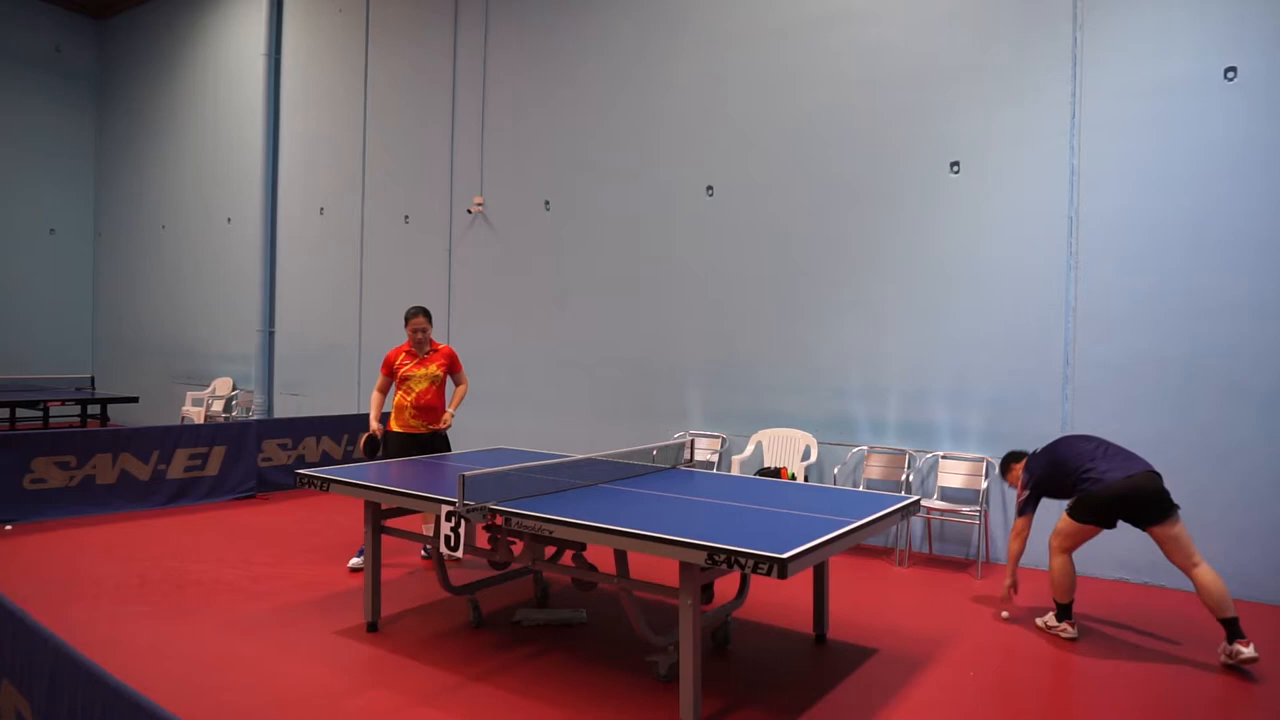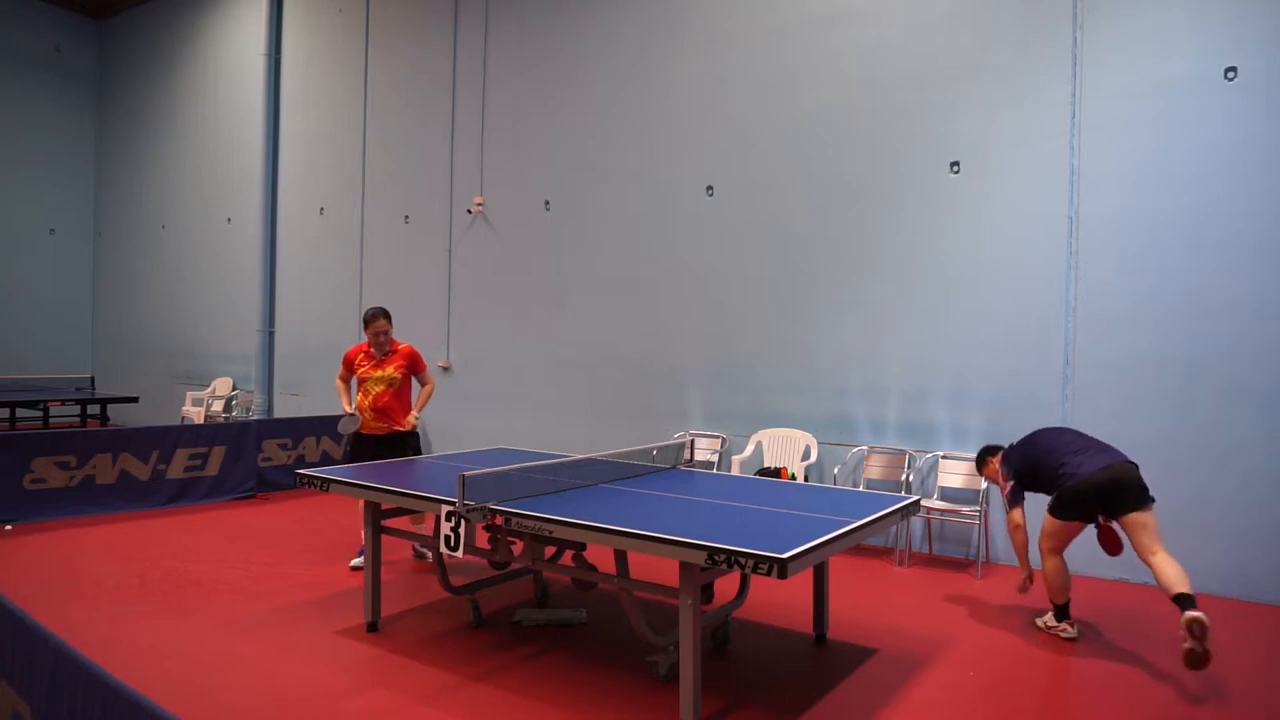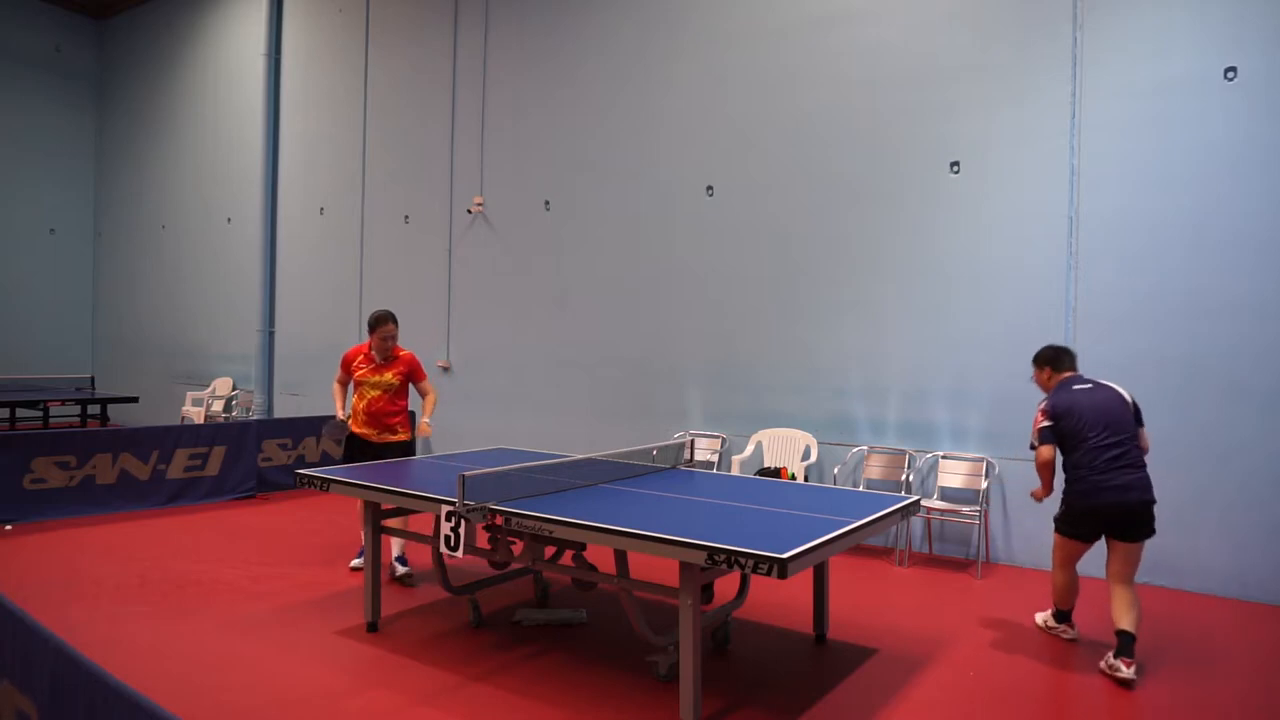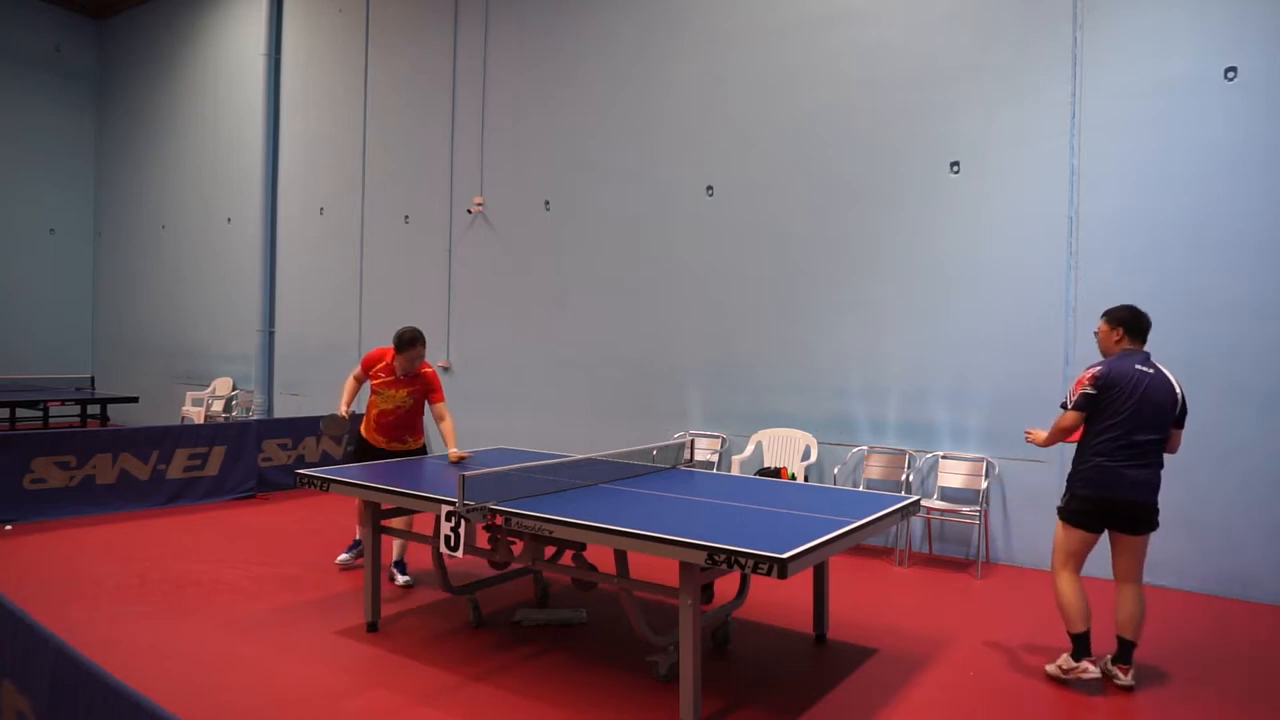
dt=0.5s
person 1, frame 1
left shoulder: (1031, 471)
right shoulder: (1068, 446)
left elbow: (1020, 531)
left wrist: (1011, 574)
left hip: (1103, 489)
right hip: (1146, 479)
left knee: (1059, 547)
right knee: (1193, 563)
left ankle: (1062, 619)
right ankle: (1237, 641)
person 1, frame 2
left shoulder: (1009, 465)
right shoulder: (1042, 439)
left elbow: (1017, 523)
left wrist: (1026, 569)
right wrist: (1107, 507)
left hip: (1081, 483)
right hip: (1123, 470)
left knee: (1050, 548)
right knee: (1156, 553)
left ankle: (1062, 620)
right ankle: (1190, 611)
person 1, frame 3
left shoulder: (1051, 406)
right shoulder: (1117, 392)
left elbow: (1045, 458)
right elbow: (1143, 445)
left wrist: (1044, 489)
left hip: (1086, 496)
right hip: (1137, 495)
left knee: (1063, 563)
right knee: (1122, 582)
left ankle: (1062, 622)
right ankle: (1124, 657)
person 1, frame 4
left shoulder: (1100, 373)
right shoulder: (1170, 384)
left elbow: (1069, 423)
right elbow: (1172, 443)
left wrist: (1046, 439)
left hip: (1092, 487)
right hip: (1142, 492)
left knee: (1064, 570)
right knee: (1130, 581)
left ankle: (1081, 657)
right ankle: (1122, 664)
person 2, frame 1
left shoulder: (446, 354)
right shoulder: (394, 356)
left elbow: (462, 383)
right elbow: (380, 390)
left wrist: (451, 411)
right wrist: (374, 419)
left hip: (433, 432)
right hip: (400, 431)
left ankle: (430, 544)
right ankle: (368, 547)
person 2, frame 2
left shoulder: (407, 353)
right shoulder: (354, 355)
left elbow: (428, 383)
right elbow: (342, 379)
left wrist: (415, 413)
right wrist: (347, 404)
left hip: (401, 432)
right hip: (366, 433)
left ankle: (421, 543)
right ankle: (367, 547)
person 2, frame 3
left shoulder: (407, 360)
right shoulder: (353, 356)
left elbow: (429, 393)
right elbow: (340, 383)
left wrist: (425, 420)
right wrist: (340, 408)
left hip: (396, 440)
right hip: (360, 437)
left ankle: (398, 558)
right ankle: (366, 548)
person 2, frame 4
left shoulder: (427, 376)
right shoulder: (375, 358)
left elbow: (443, 417)
right elbow: (356, 378)
left wrist: (451, 450)
right wrist: (344, 404)
left hip: (407, 448)
right hip: (370, 439)
left ankle: (397, 563)
right ankle: (360, 542)
